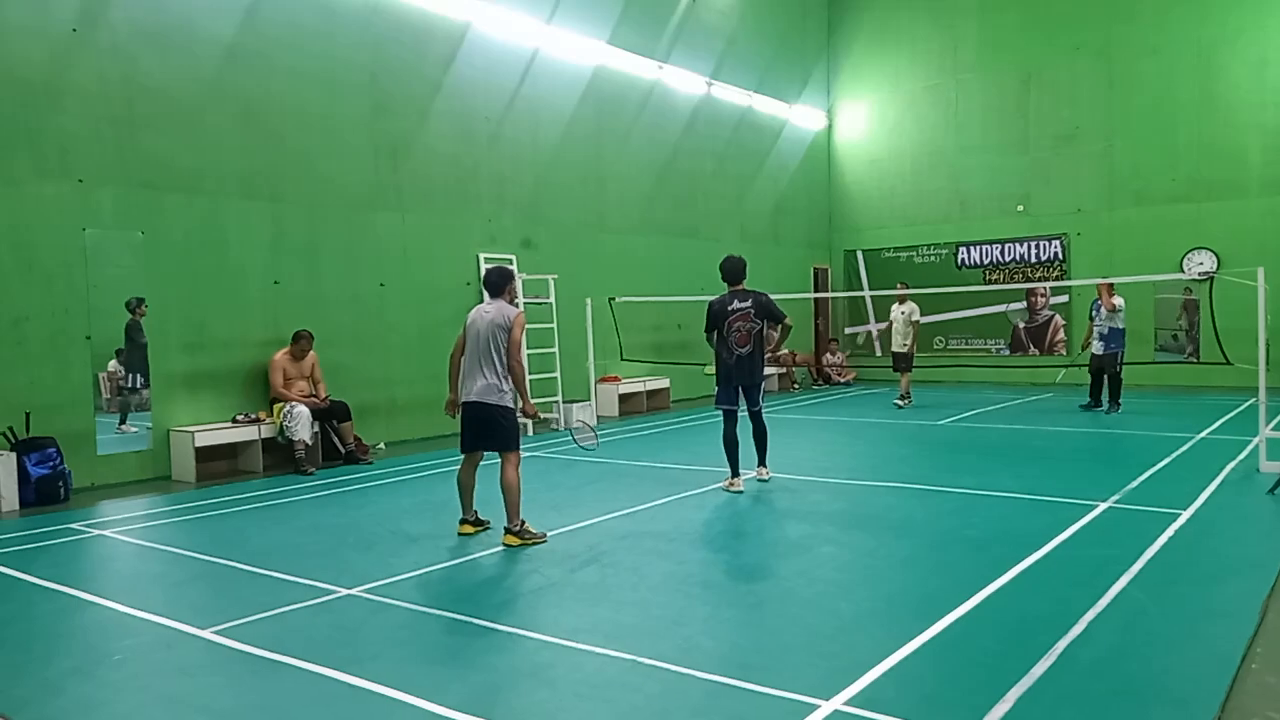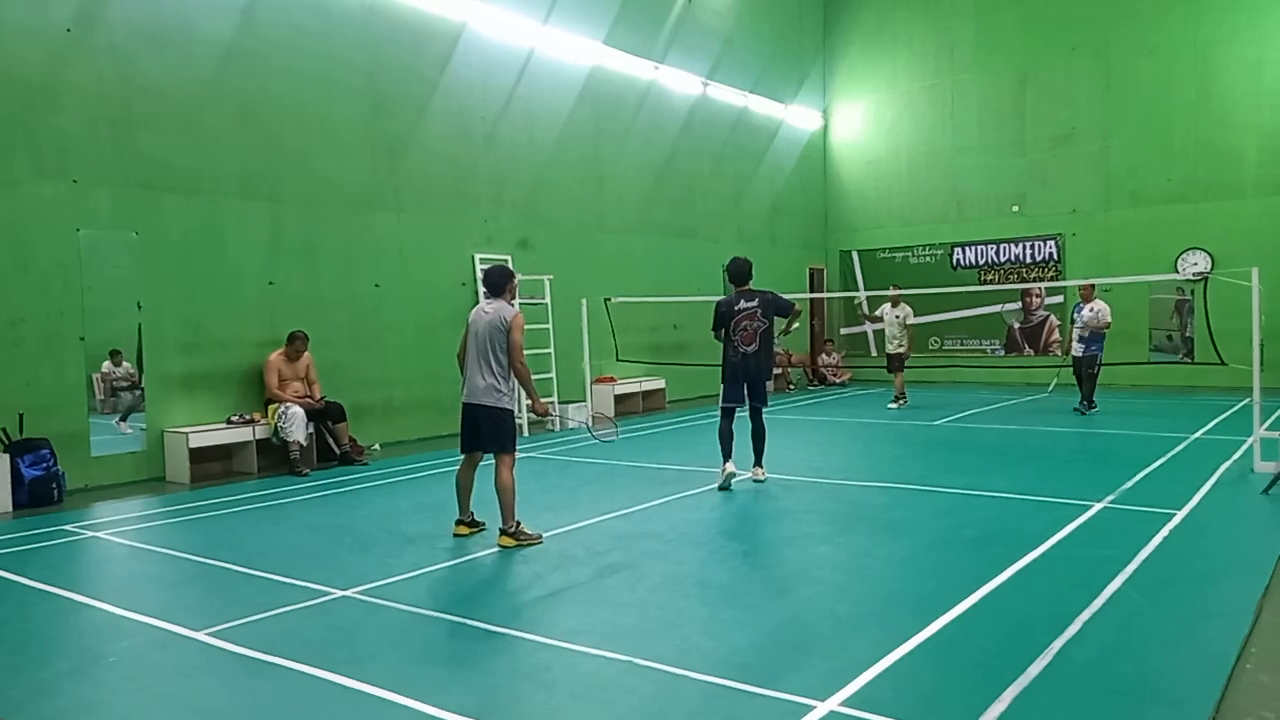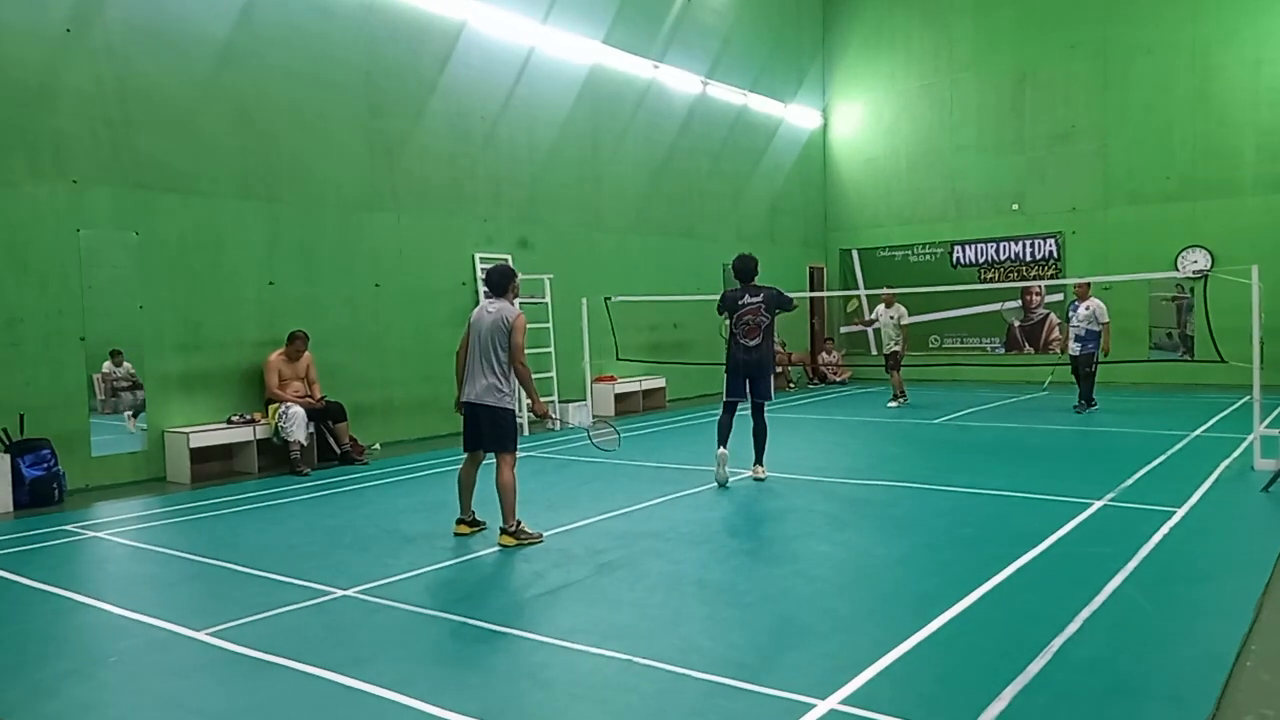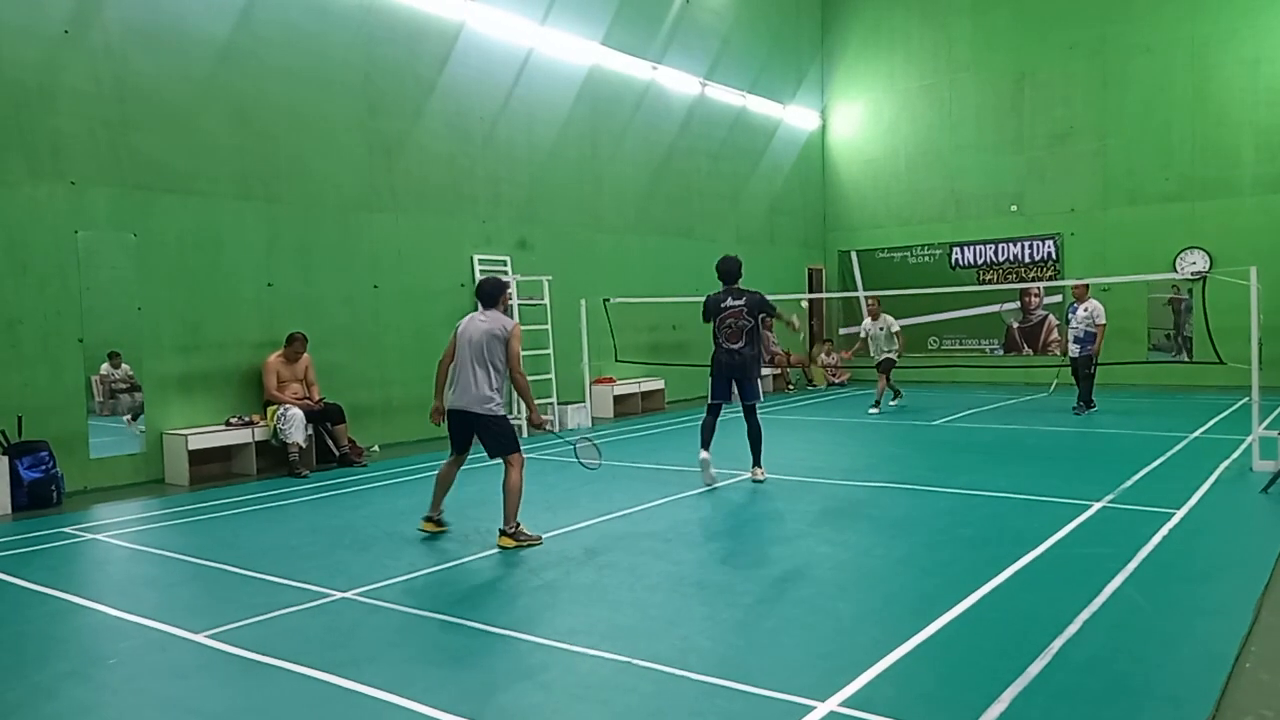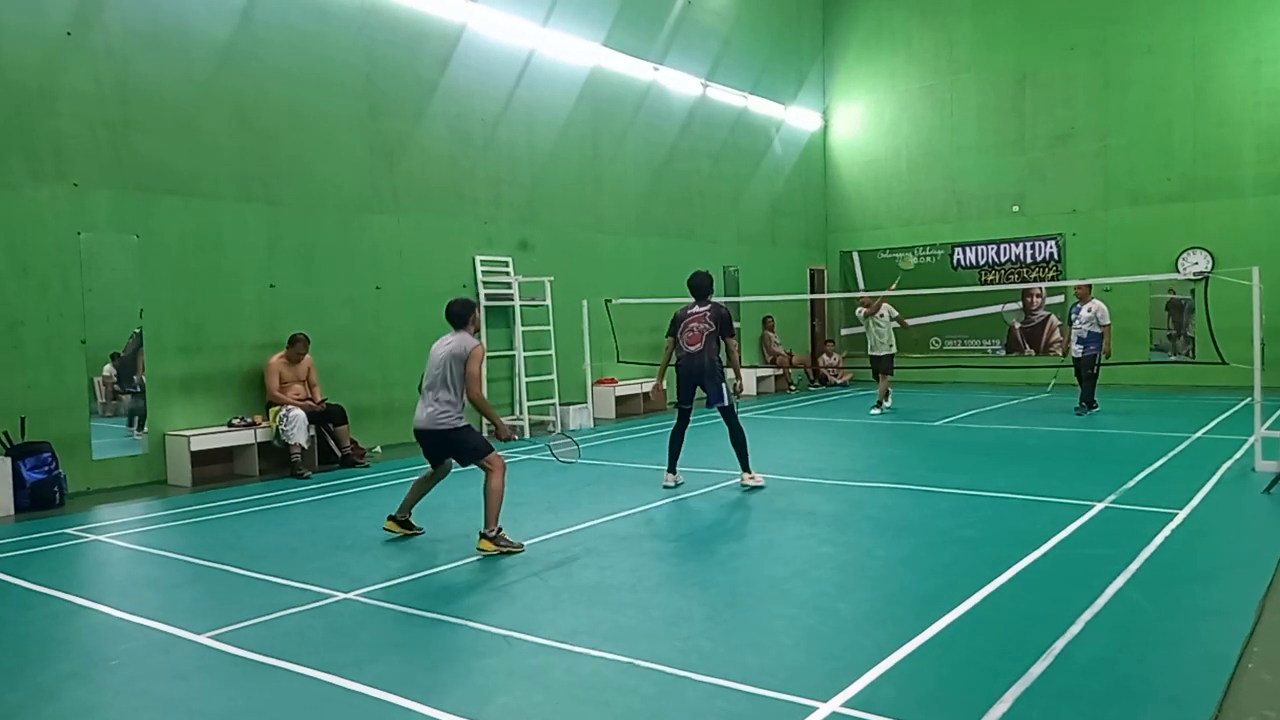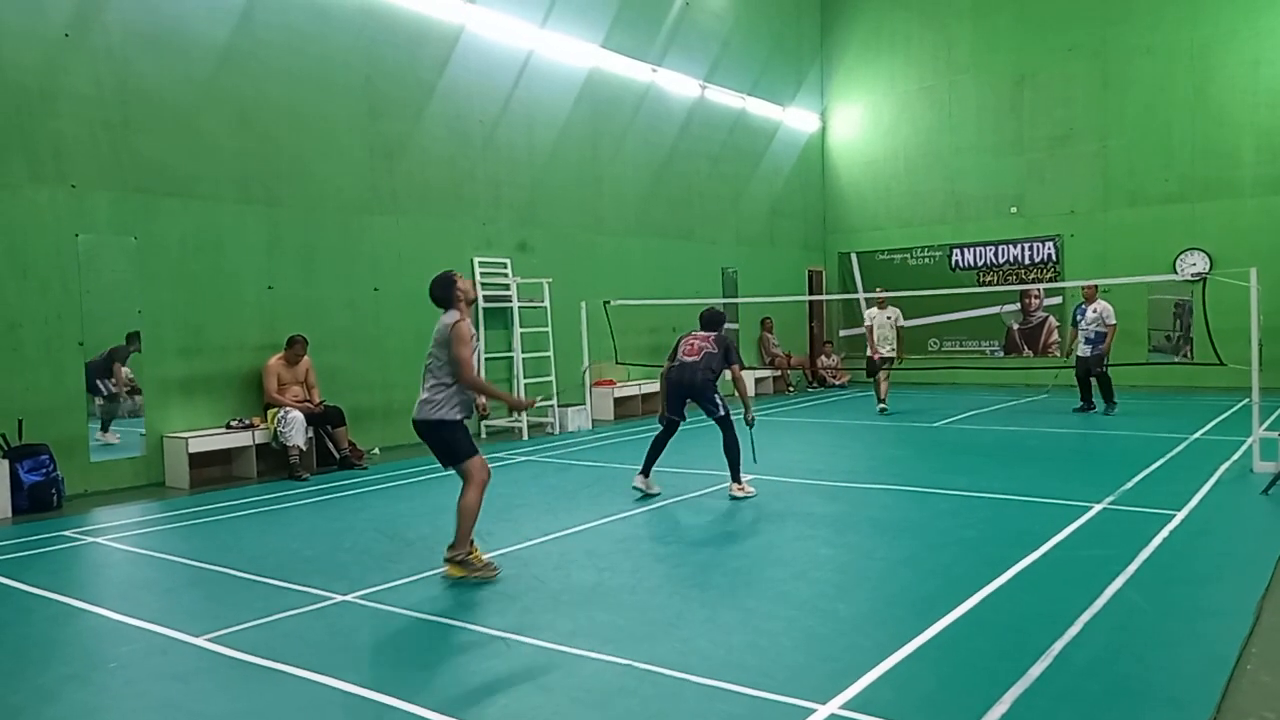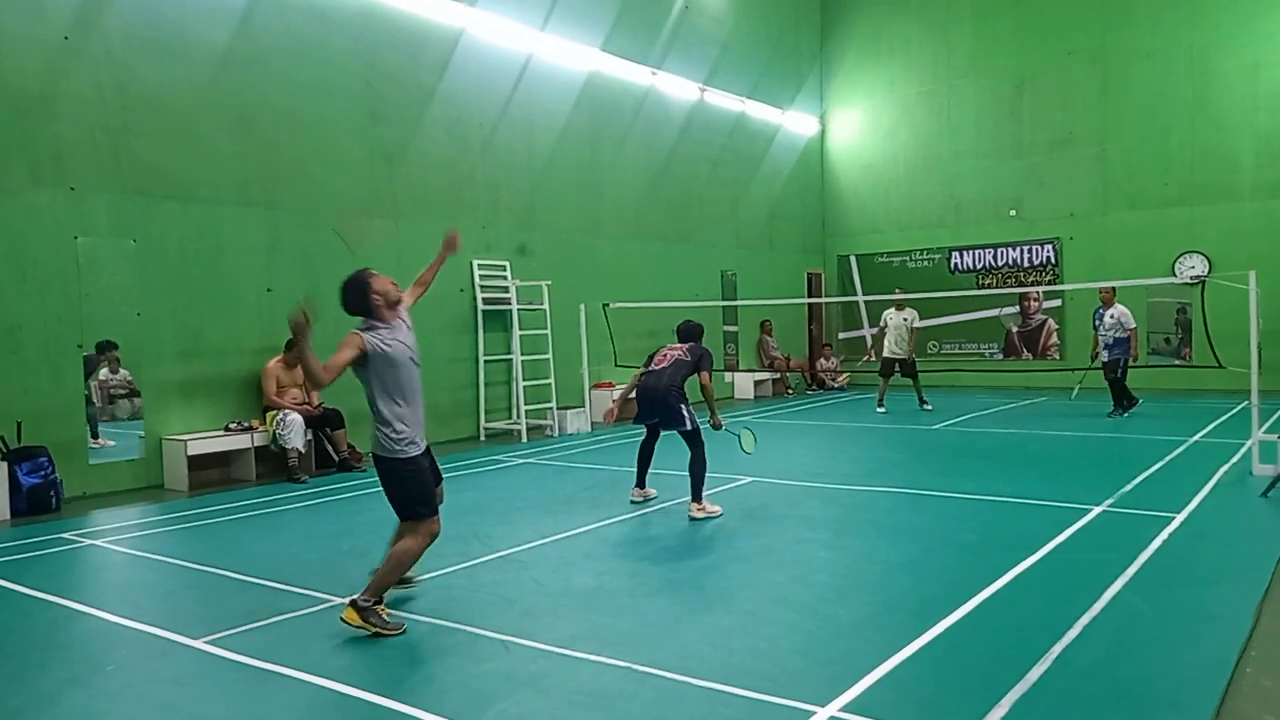
dt=0.5s
person 1, frame 1
left shoulder: (474, 313)
right shoulder: (514, 315)
left elbow: (456, 355)
right elbow: (514, 361)
left wrist: (453, 393)
right wrist: (525, 400)
left hip: (470, 397)
right hip: (497, 399)
left knee: (471, 458)
right knee: (510, 460)
left ankle: (468, 519)
right ankle: (514, 528)
person 1, frame 2
left shoulder: (476, 312)
right shoulder: (513, 316)
left elbow: (462, 355)
right elbow: (517, 363)
right wrist: (535, 399)
left hip: (471, 398)
right hip: (496, 400)
left knee: (470, 459)
right knee: (505, 461)
left ankle: (464, 520)
right ankle: (509, 530)
person 1, frame 3
left shoulder: (477, 312)
right shoulder: (515, 316)
left elbow: (461, 353)
right elbow: (518, 364)
left wrist: (461, 390)
right wrist: (535, 400)
left hip: (472, 398)
right hip: (497, 400)
left knee: (473, 457)
right knee: (506, 461)
left ankle: (465, 519)
right ankle: (510, 529)
person 1, frame 4
left shoulder: (465, 322)
right shoulder: (509, 326)
left elbow: (444, 362)
right elbow: (516, 374)
left wrist: (438, 400)
right wrist: (533, 410)
left hip: (457, 405)
right hip: (488, 408)
left knee: (455, 460)
right knee: (514, 463)
left ankle: (432, 516)
right ankle: (509, 531)
person 1, frame 5
left shoulder: (440, 342)
right shoulder: (473, 347)
right elbow: (474, 394)
right wrist: (499, 424)
left hip: (423, 423)
right hip: (448, 424)
left knee: (440, 469)
right knee: (495, 465)
left ankle: (399, 518)
right ankle: (490, 534)
person 1, frame 6
left shoulder: (452, 321)
right shoulder: (458, 324)
right elbow: (467, 375)
left wrist: (477, 399)
right wrist: (509, 400)
left hip: (440, 414)
right hip: (438, 417)
left knee: (479, 475)
right knee: (477, 475)
left ankle: (463, 550)
right ankle: (461, 556)
person 1, frame 7
left shoulder: (399, 317)
right shoulder: (362, 340)
left elbow: (418, 286)
right elbow: (320, 378)
left wrist: (444, 254)
right wrist: (302, 339)
left hip: (414, 444)
right hip: (399, 450)
left knee: (432, 496)
right knee: (425, 529)
left ankle: (393, 573)
right ankle: (365, 605)
person 2, frame 1
left shoulder: (716, 305)
right shoulder: (761, 300)
left elbow: (709, 338)
right elbow: (787, 324)
right wrist: (776, 346)
left hip: (727, 371)
right hip: (754, 369)
left knee: (730, 422)
right knee: (757, 417)
left ankle: (735, 478)
right ankle: (762, 467)
person 2, frame 2
left shoulder: (723, 304)
right shoulder: (767, 299)
left elbow: (717, 335)
right elbow: (797, 309)
right wrist: (788, 327)
left hip: (733, 368)
right hip: (760, 367)
left knee: (727, 417)
right knee: (756, 416)
left ankle: (728, 462)
right ankle: (758, 468)
person 2, frame 3
left shoulder: (729, 297)
right shoulder: (770, 295)
left elbow: (720, 311)
right elbow: (792, 305)
left hip: (736, 362)
right hip: (762, 362)
left knee: (728, 410)
right knee: (758, 413)
left ankle: (722, 448)
right ankle: (758, 465)
person 2, frame 4
left shoulder: (712, 301)
right shoulder: (754, 298)
right elbow: (777, 316)
right wrist: (793, 322)
left hip: (722, 365)
right hip: (748, 365)
left knee: (712, 413)
right knee: (751, 416)
left ankle: (705, 451)
right ankle: (757, 468)
person 2, frame 5
left shoulder: (680, 314)
right shoulder: (720, 311)
left elbow: (669, 347)
right elbow: (731, 347)
left wrist: (659, 379)
right wrist: (738, 377)
left hip: (685, 368)
right hip: (710, 368)
left knee: (682, 421)
right knee: (731, 419)
left ankle: (671, 474)
right ankle: (746, 473)
person 2, frame 6
left shoulder: (686, 338)
right shoulder: (725, 341)
left elbow: (667, 370)
right elbow: (736, 375)
left wrist: (664, 404)
right wrist: (747, 408)
left hip: (675, 379)
right hip: (701, 381)
left knee: (669, 428)
right knee: (727, 428)
left ankle: (642, 477)
right ankle: (737, 484)
person 2, frame 7
left shoulder: (663, 350)
right shoulder: (702, 352)
left elbow: (637, 378)
right elbow: (705, 382)
left wrist: (617, 403)
right wrist: (714, 414)
left hip: (645, 387)
right hip: (669, 391)
left knee: (652, 434)
right knee: (696, 445)
left ankle: (639, 489)
right ankle: (697, 504)
